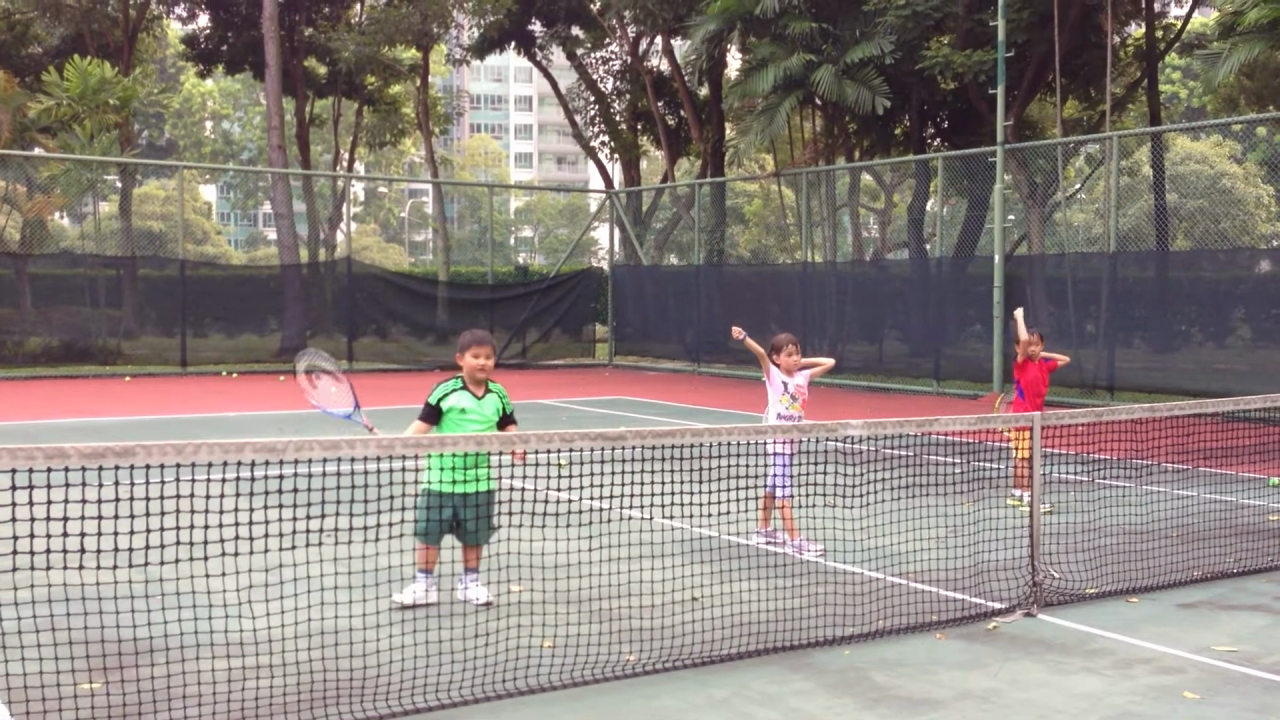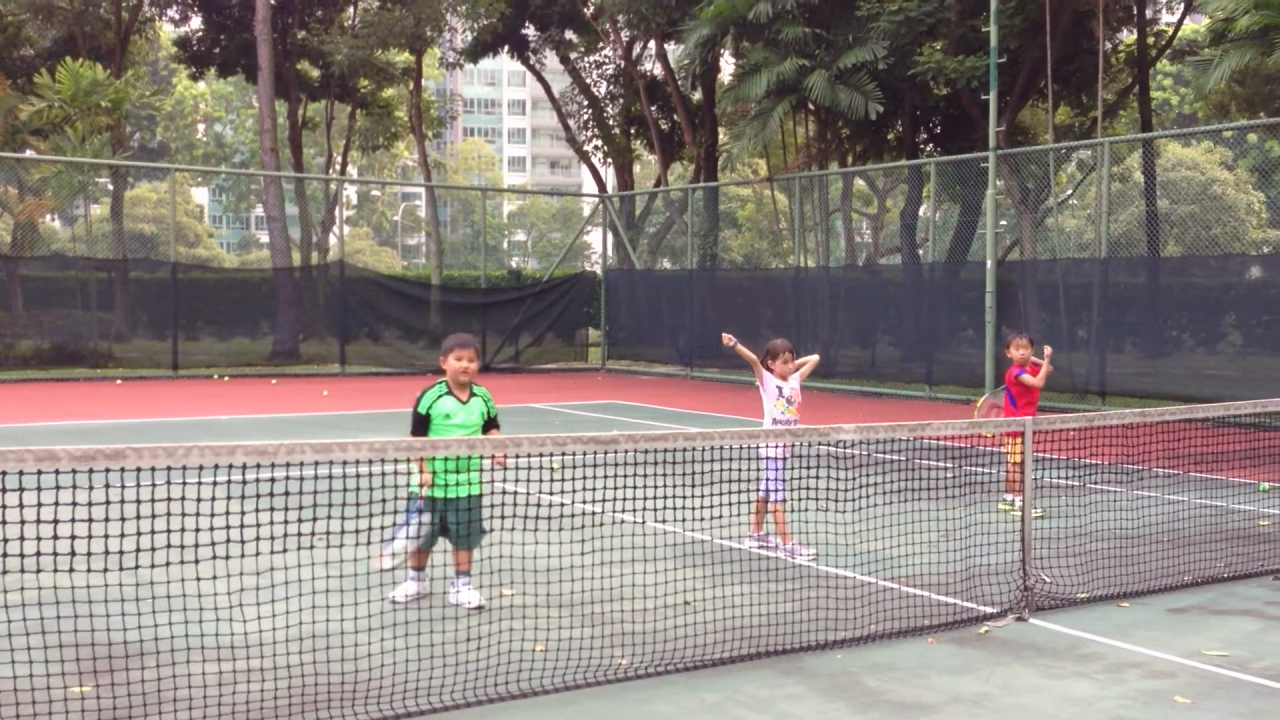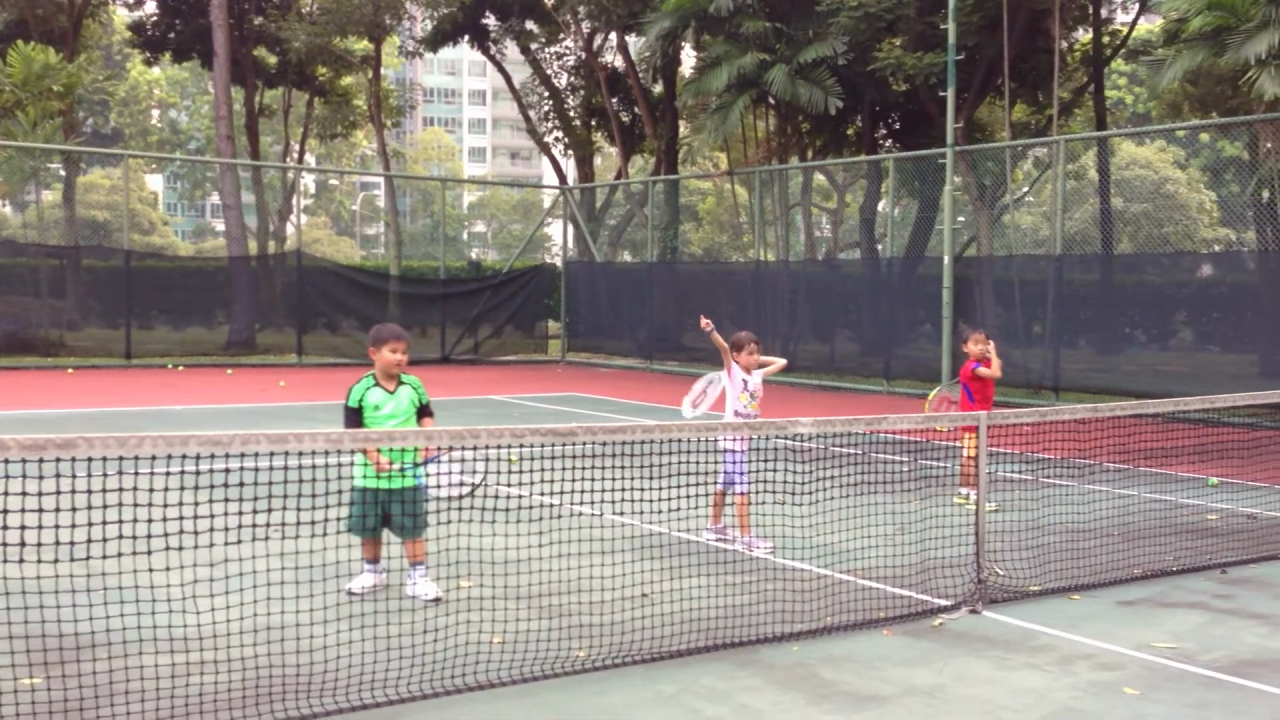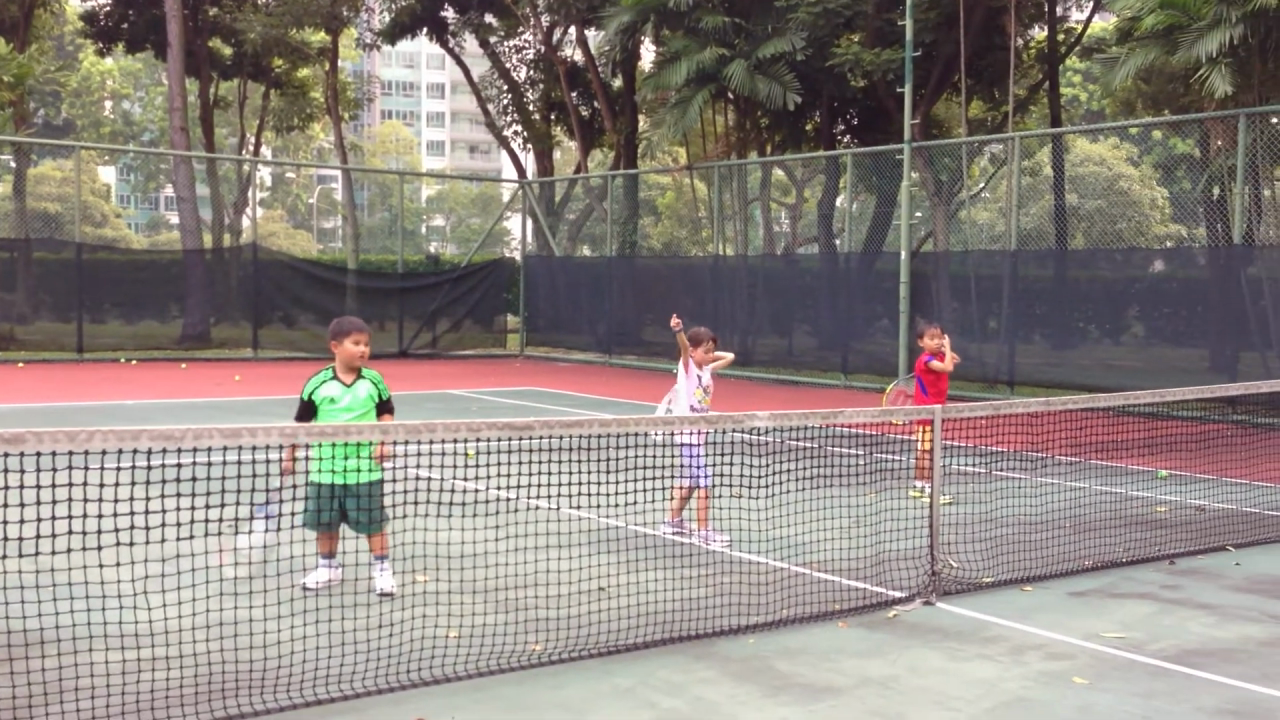
dt=0.4s
person 1, frame 1
left shoulder: (498, 395)
right shoulder: (445, 391)
left elbow: (508, 425)
right elbow: (426, 421)
left hip: (479, 478)
right hip: (442, 476)
left knee: (475, 534)
right knee: (429, 531)
left ankle: (470, 583)
right ankle: (423, 585)
person 1, frame 2
left shoulder: (483, 398)
right shoulder: (430, 397)
left elbow: (491, 429)
right elbow: (417, 436)
right wrist: (422, 470)
left hip: (467, 482)
right hip: (432, 482)
left knee: (465, 537)
right knee: (420, 535)
left ankle: (462, 585)
right ankle: (416, 579)
person 1, frame 3
left shoulder: (413, 386)
right shoulder: (360, 390)
left elbow: (426, 416)
right elbow: (354, 431)
right wrist: (375, 458)
left hip: (407, 472)
right hip: (371, 473)
left knee: (412, 526)
right knee: (368, 527)
left ankle: (418, 576)
right ankle: (373, 572)
person 1, frame 4
left shoulder: (374, 380)
right shoulder: (317, 383)
left elbow: (386, 414)
right elbow: (301, 422)
left wrist: (383, 442)
right wrist: (290, 456)
left hip: (365, 467)
right hip: (327, 468)
left knee: (373, 520)
right knee: (325, 522)
left ankle: (382, 570)
right ankle: (328, 567)
person 2, frame 1
left shoulder: (802, 376)
right shoulder: (773, 375)
left elbow: (830, 362)
right elbow: (760, 354)
left wrist: (804, 362)
right wrist: (743, 337)
left hip: (791, 440)
right hip: (778, 440)
left knee: (773, 486)
right knee: (784, 490)
left ankle: (763, 530)
right ankle: (794, 540)
person 2, frame 2
left shoulder: (795, 380)
right shoulder: (767, 380)
left elbow: (814, 358)
right elbow: (754, 361)
left wrist: (795, 363)
right wrist: (735, 345)
left hip: (785, 444)
right hip: (772, 444)
left knee: (766, 491)
right knee: (778, 495)
left ankle: (756, 535)
right ankle: (787, 544)
person 2, frame 3
left shoulder: (757, 375)
right shoulder: (733, 372)
left elbow: (782, 362)
right elbow: (724, 349)
left wrist: (758, 358)
right wrist: (710, 330)
left hip: (743, 436)
right hip: (733, 436)
left knee: (724, 483)
right knee: (741, 486)
left ankle: (714, 527)
right ankle: (745, 537)
person 2, frame 4
left shoulder: (706, 370)
right shoulder: (687, 367)
left elbow: (729, 357)
right elbow: (683, 347)
left wrist: (709, 355)
right wrist: (678, 330)
left hip: (697, 431)
right hip: (688, 431)
left knee: (688, 480)
right knee: (702, 481)
left ankle: (673, 521)
right ankle: (703, 531)
person 3, frame 1
left shoulder: (1044, 365)
right shoulder: (1021, 363)
left elbow: (1066, 360)
right elbow: (1024, 340)
left wrist: (1043, 354)
right wrist: (1019, 317)
left knee: (1021, 458)
right knee: (1024, 458)
left ankle: (1017, 493)
right ankle: (1027, 497)
person 3, frame 2
left shoulder: (1031, 369)
right shoulder: (1016, 372)
left elbow: (1048, 369)
right elbow: (1039, 383)
left wrist: (1034, 360)
right wrist: (1047, 359)
left knee: (1014, 463)
right knee: (1017, 463)
left ankle: (1008, 498)
right ankle: (1019, 502)
person 3, frame 3
left shoulder: (982, 364)
right shoulder: (972, 366)
left elbow: (997, 365)
right elbow: (996, 374)
left wrist: (989, 355)
right wrist: (993, 352)
left knee: (968, 457)
right knee: (972, 457)
left ankle: (963, 492)
right ankle: (973, 496)
person 3, frame 4
left shoulder: (938, 357)
right shoulder: (926, 359)
left elbow: (955, 360)
right elbow: (948, 368)
left wrist: (945, 349)
right wrist: (947, 347)
left knee: (923, 450)
right knee: (927, 451)
left ankle: (918, 485)
right ankle: (928, 489)
